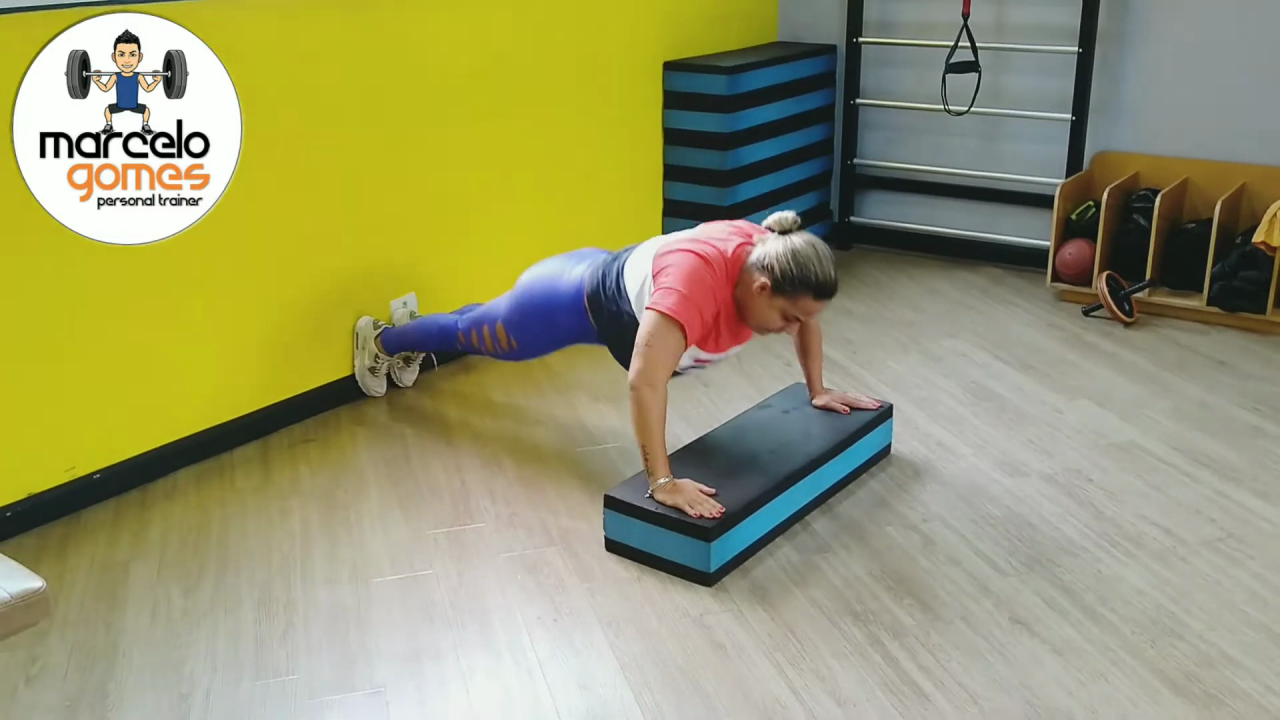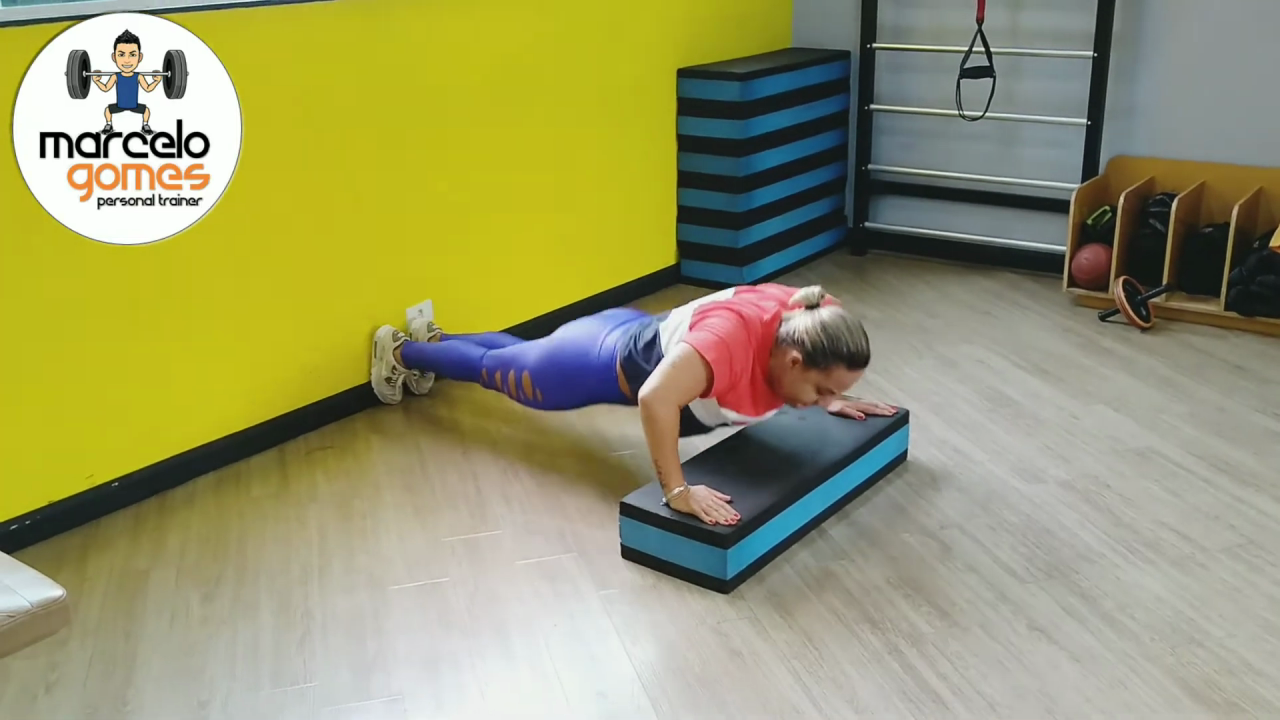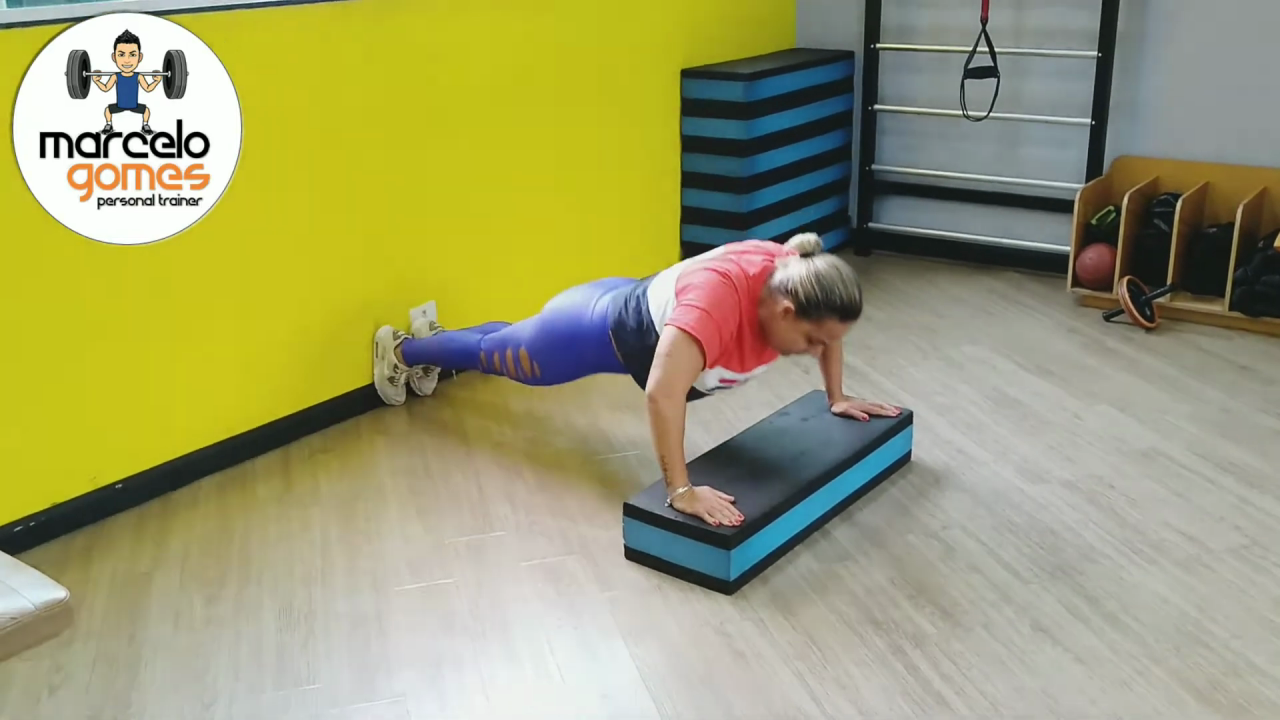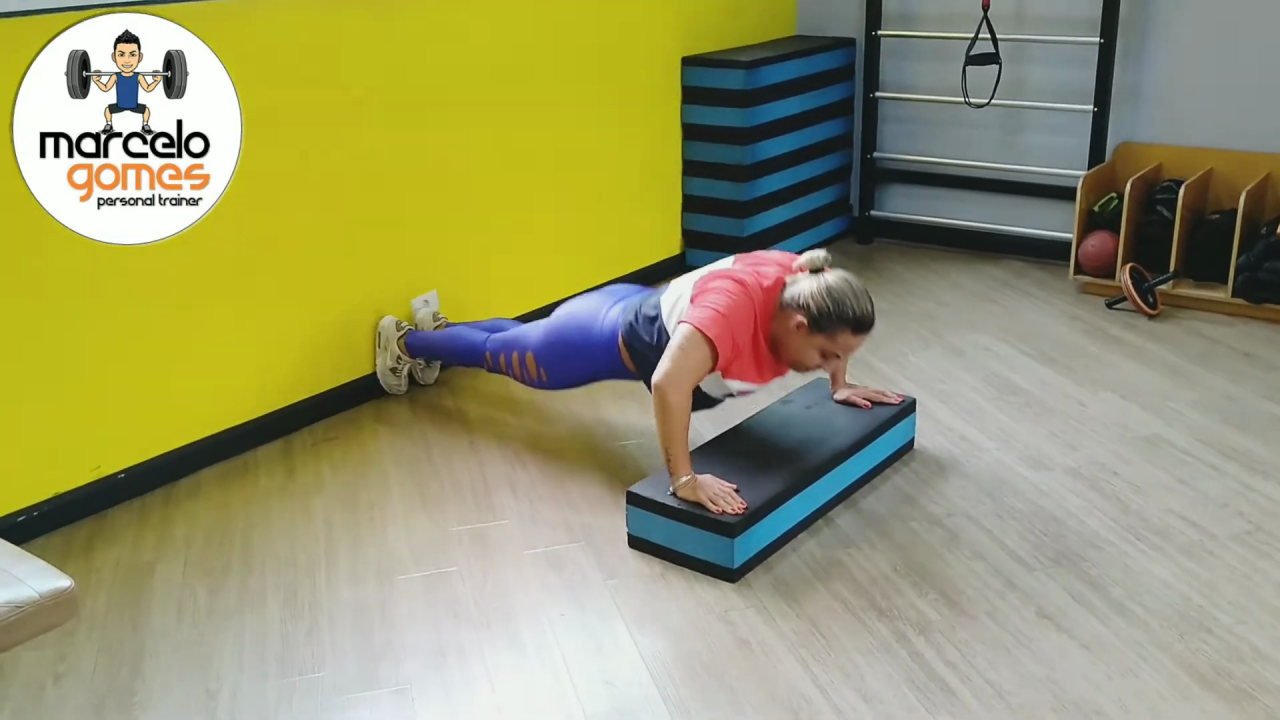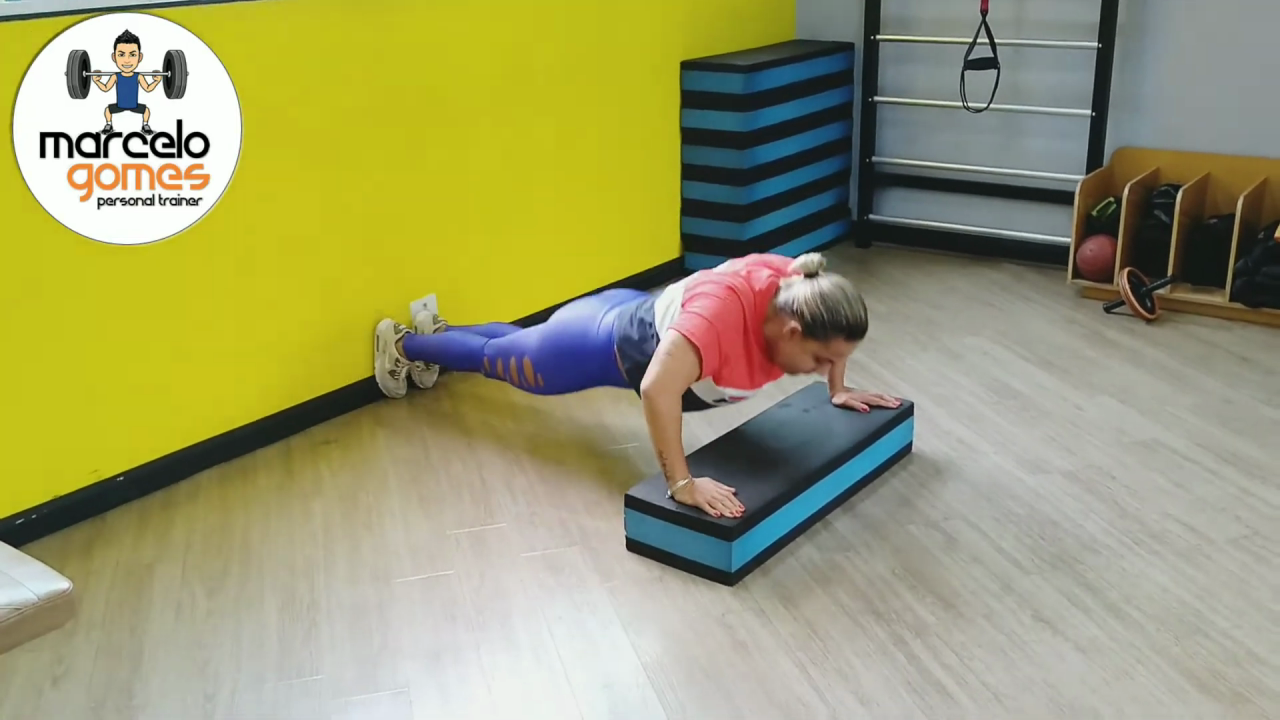
dt=1s
person 1, frame 1
left shoulder: (774, 261)
right shoulder: (698, 276)
left elbow: (807, 323)
right elbow: (646, 382)
left wrist: (818, 390)
right wrist: (662, 482)
left hip: (610, 286)
right hip: (573, 301)
left knee: (478, 333)
right knee: (470, 334)
left ankle: (409, 331)
right ankle: (383, 339)
person 1, frame 2
left shoulder: (804, 321)
right shoulder: (734, 338)
right elbow: (655, 398)
left wrist: (841, 400)
right wrist: (678, 491)
left hip: (642, 337)
right hip: (607, 363)
left knee: (518, 352)
right knee: (492, 369)
left ankle: (434, 336)
right ankle: (400, 352)
person 1, frame 3
left shoulder: (798, 279)
right shoulder: (720, 294)
left elbow: (827, 335)
right elbow: (663, 392)
left wrist: (837, 398)
right wrist: (682, 490)
left hip: (634, 312)
right hip: (596, 330)
left knee: (507, 344)
right knee: (493, 354)
left ankle: (436, 334)
right ankle: (403, 350)
person 1, frame 4
left shoulder: (804, 288)
right shoulder: (736, 305)
right elbow: (668, 384)
left wrist: (841, 386)
right wrist: (684, 479)
left hip: (645, 314)
right hip: (609, 338)
left knee: (517, 340)
right knee: (497, 354)
left ankle: (438, 325)
right ankle: (406, 340)
person 1, frame 5
left shoulder: (800, 293)
right shoulder: (725, 308)
right elbow: (657, 389)
left wrist: (839, 389)
right wrist: (682, 483)
left hip: (638, 317)
right hip: (600, 345)
left knee: (514, 343)
right knee: (495, 359)
left ankle: (438, 328)
right ankle: (404, 343)
